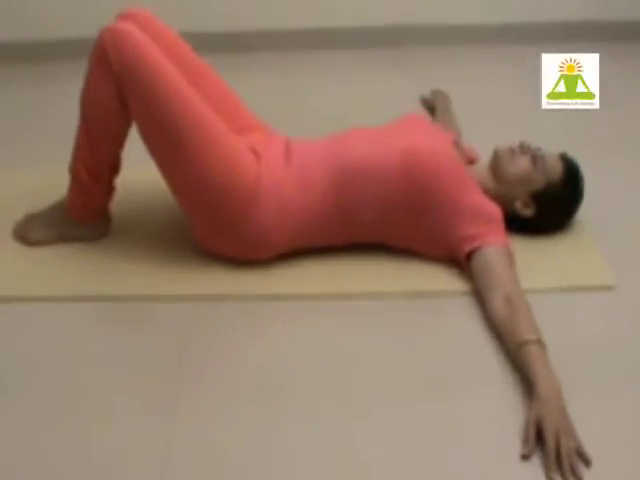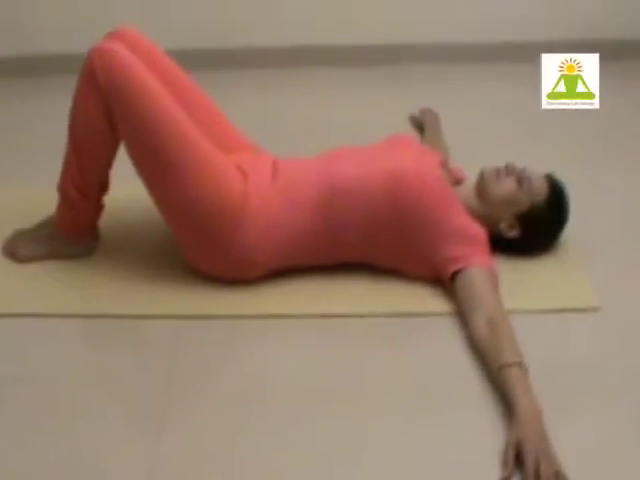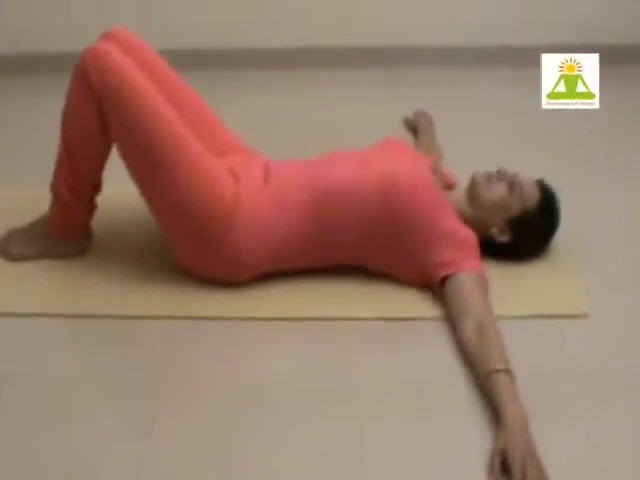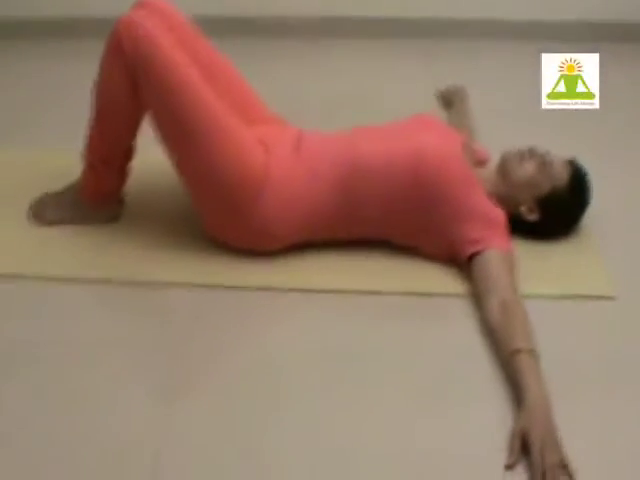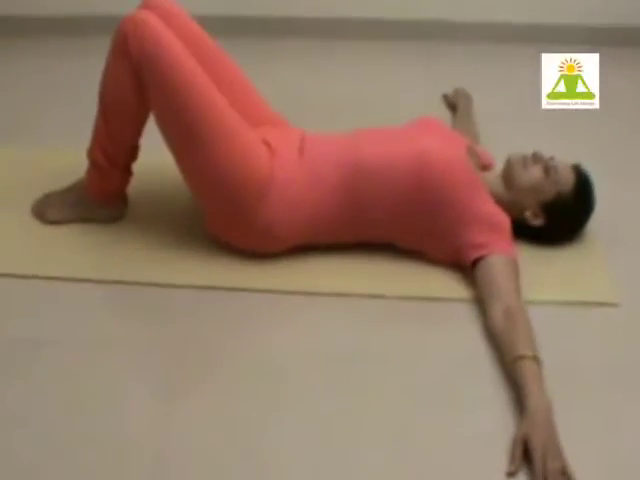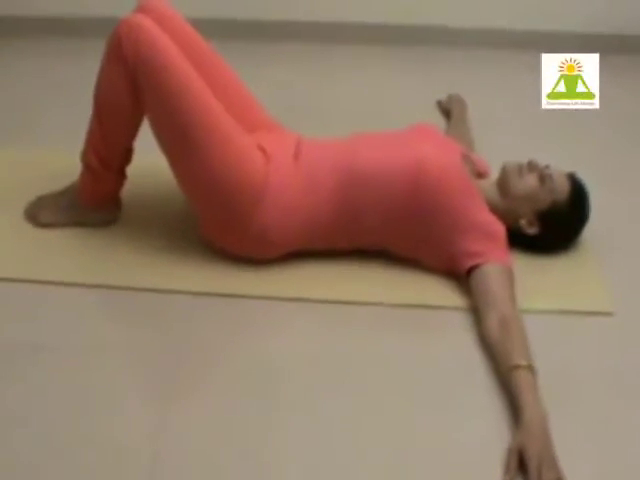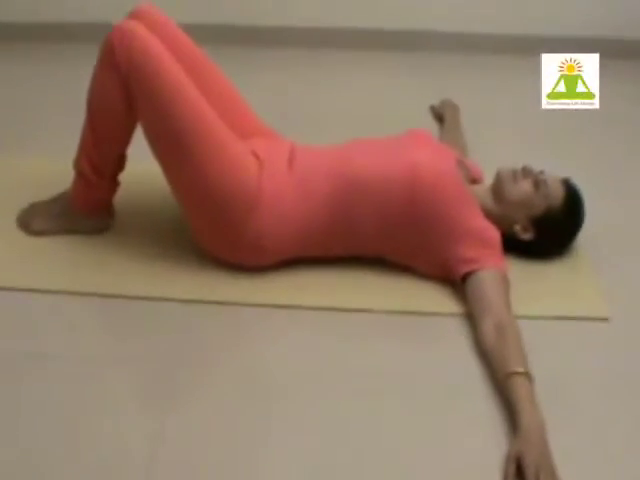
dt=0.1s
person 1, frame 1
left shoulder: (479, 218)
right shoulder: (461, 161)
left elbow: (504, 296)
left wrist: (545, 386)
right wrist: (442, 105)
left hip: (249, 206)
right hip: (266, 155)
left knee: (118, 45)
right knee: (134, 24)
left ankle: (83, 213)
right ankle: (88, 202)
person 1, frame 2
left shoulder: (464, 239)
right shoulder: (446, 181)
left elbow: (487, 318)
left wrist: (525, 410)
right wrist: (430, 122)
left hip: (235, 224)
right hip: (254, 173)
left knee: (107, 63)
right knee: (123, 42)
left ankle: (72, 228)
right ankle: (76, 222)
person 1, frame 3
left shoulder: (455, 244)
right shoulder: (438, 183)
left elbow: (475, 321)
left wrist: (513, 417)
right wrist: (425, 125)
left hip: (224, 228)
right hip: (244, 177)
left knee: (100, 63)
right knee: (116, 42)
left ankle: (64, 228)
right ankle: (70, 219)
person 1, frame 4
left shoulder: (484, 221)
right shoulder: (469, 158)
left elbow: (501, 302)
left wrist: (535, 401)
right wrist: (458, 99)
left hip: (257, 198)
right hip: (276, 146)
left ankle: (97, 195)
right ankle: (103, 183)
person 1, frame 5
left shoulder: (487, 225)
right shoulder: (475, 162)
left elbow: (504, 307)
left wrist: (537, 405)
right wrist: (463, 102)
left hip: (261, 199)
right hip: (281, 149)
left ankle: (101, 195)
right ankle: (106, 187)
person 1, frame 6
left shoulder: (483, 234)
right shoulder: (469, 171)
left elbow: (499, 315)
left wrist: (532, 416)
right wrist: (457, 108)
left hip: (255, 205)
right hip: (276, 153)
left ankle: (94, 198)
right ankle: (99, 190)
person 1, frame 7
left shoulder: (477, 239)
right shoulder: (464, 176)
left elbow: (495, 322)
left wrist: (529, 421)
right wrist: (450, 112)
left hip: (249, 210)
right hip: (269, 160)
left ankle: (87, 206)
right ankle: (93, 195)
